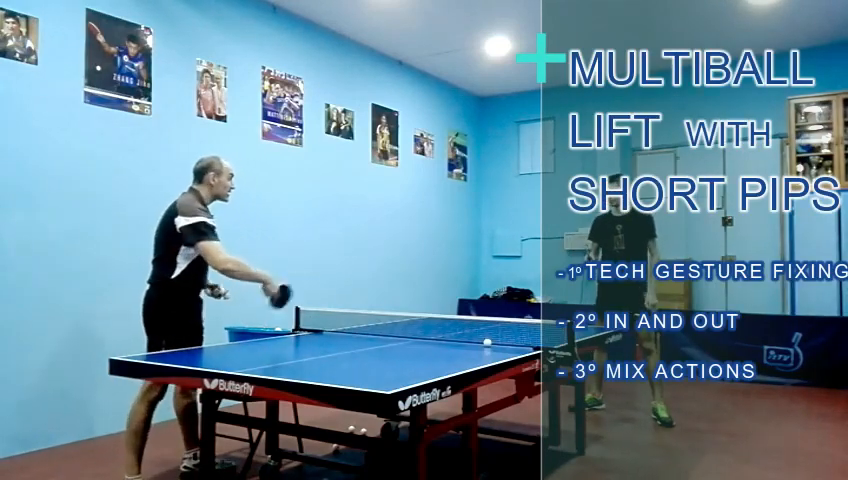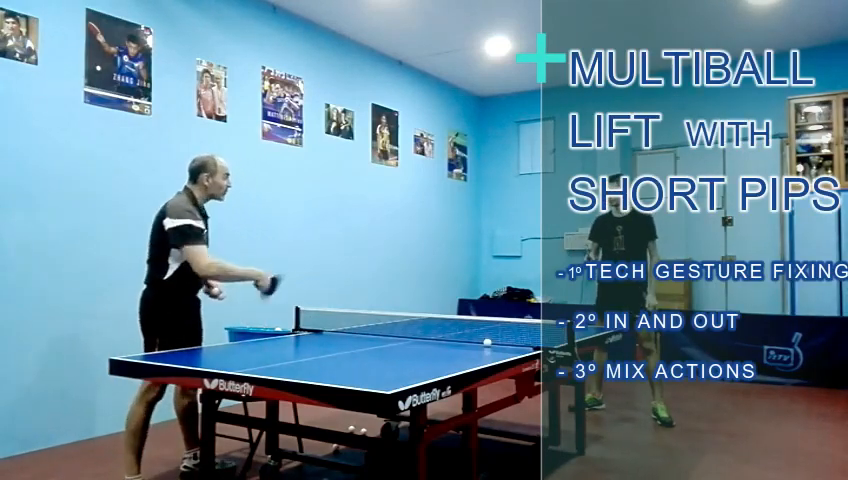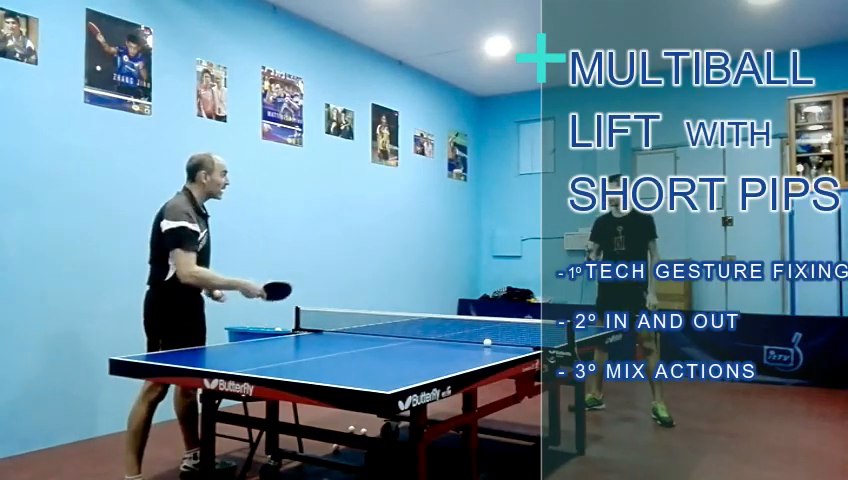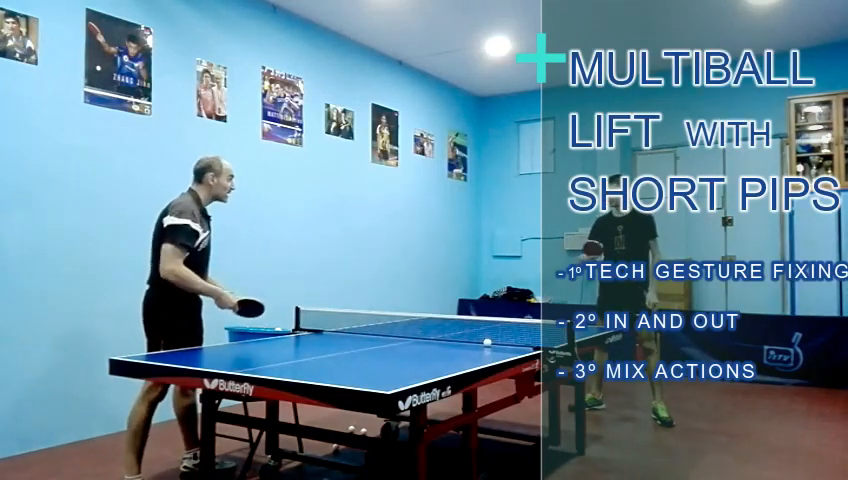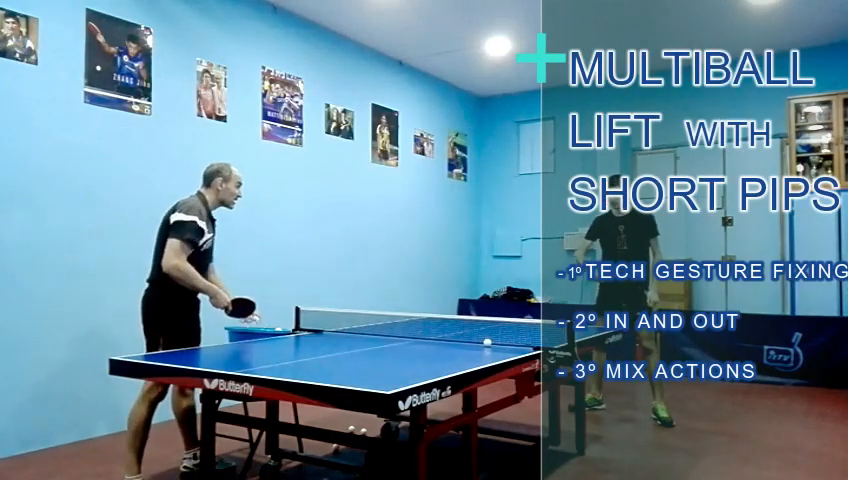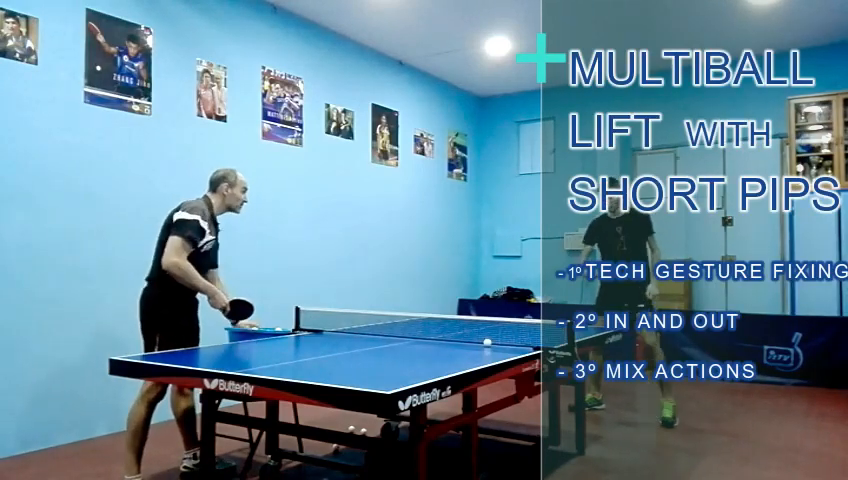
dt=0.3s
person 1, frame 1
left shoulder: (193, 209)
right shoulder: (190, 210)
right elbow: (222, 262)
left wrist: (206, 285)
right wrist: (264, 278)
left hip: (184, 305)
right hip: (168, 307)
right knee: (155, 387)
person 1, frame 2
left shoulder: (195, 210)
right shoulder: (180, 211)
right elbow: (205, 266)
left wrist: (207, 284)
right wrist: (253, 275)
left hip: (185, 307)
right hip: (163, 308)
left knee: (188, 382)
right knee: (153, 387)
person 1, frame 3
left shoulder: (197, 211)
right shoulder: (178, 212)
right elbow: (187, 273)
left wrist: (209, 289)
right wrist: (240, 285)
left hip: (189, 308)
right hip: (168, 310)
left knee: (189, 383)
right knee: (155, 387)
person 1, frame 4
left shoulder: (199, 213)
right shoulder: (183, 211)
right elbow: (170, 270)
left wrist: (227, 295)
right wrist: (216, 293)
left hip: (185, 309)
right hip: (166, 310)
left knee: (187, 383)
right knee: (156, 387)
person 1, frame 5
left shoulder: (204, 217)
right shoulder: (190, 210)
left elbow: (207, 272)
right elbow: (172, 264)
left wrist: (234, 304)
right wrist: (212, 293)
left hip: (183, 308)
right hip: (165, 308)
left knee: (185, 382)
right knee: (155, 386)
person 1, frame 6
left shoulder: (210, 224)
right shoulder: (193, 212)
left elbow: (212, 277)
right elbow: (171, 262)
left wrist: (235, 318)
right wrist: (211, 292)
left hip: (183, 308)
right hip: (163, 306)
left knee: (184, 382)
right knee: (154, 387)
person 2, frame 1
left shoulder: (643, 219)
right shoulder: (600, 222)
left elbow: (654, 255)
right elbow: (594, 253)
left wrist: (651, 289)
right wrist: (592, 260)
left hip: (636, 291)
right hip: (608, 291)
left knee: (649, 345)
right knee: (600, 342)
left ankle: (658, 404)
right ankle: (595, 395)
person 2, frame 2
left shoulder: (643, 220)
right shoulder: (601, 222)
left elbow: (654, 257)
right elbow: (593, 253)
left wrist: (651, 292)
right wrist: (592, 259)
left hip: (636, 292)
right hip: (608, 292)
left knee: (649, 346)
right knee: (600, 343)
left ankle: (658, 404)
right ankle: (594, 395)
person 2, frame 3
left shoulder: (643, 219)
right shoulder: (601, 223)
left elbow: (654, 256)
right elbow: (594, 254)
left wrist: (652, 291)
right wrist: (592, 258)
left hip: (637, 291)
right hip: (608, 291)
left knee: (649, 345)
right knee: (600, 343)
left ankle: (658, 404)
right ankle: (594, 395)
person 2, frame 4
left shoulder: (644, 219)
right shoulder: (602, 223)
left elbow: (655, 255)
right elbow: (589, 255)
left wrist: (652, 289)
right wrist: (589, 258)
left hip: (637, 291)
right hip: (609, 291)
left knee: (650, 345)
right knee: (600, 343)
left ankle: (658, 404)
right ankle: (595, 395)
person 2, frame 5
left shoulder: (644, 218)
right shoulder: (601, 222)
left elbow: (656, 254)
right elbow: (580, 252)
left wrist: (653, 287)
left hip: (638, 290)
right hip: (609, 290)
left knee: (649, 345)
left ankle: (658, 404)
right ankle: (595, 395)
person 2, frame 6
left shoulder: (640, 218)
right shoulder: (597, 225)
left elbow: (655, 251)
right elbow: (584, 257)
left wrist: (653, 282)
left hip: (638, 289)
right hip: (610, 290)
left knee: (651, 343)
left ankle: (667, 402)
right ankle: (595, 395)
